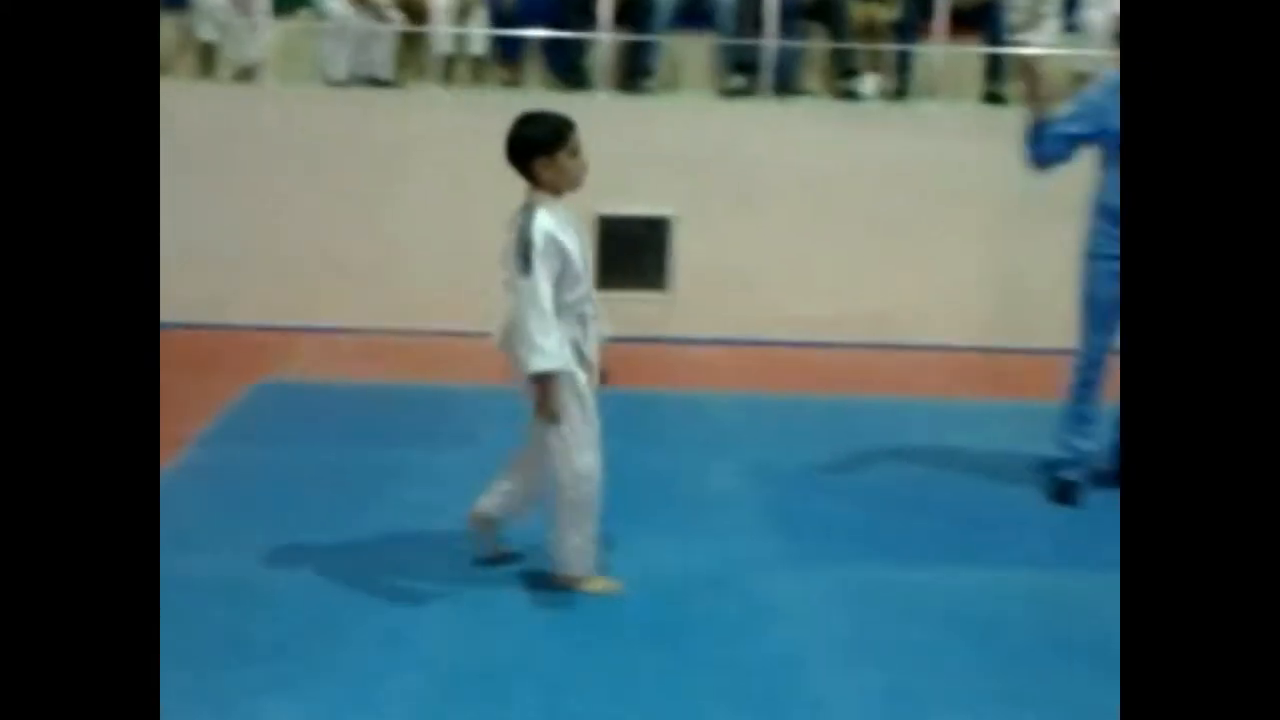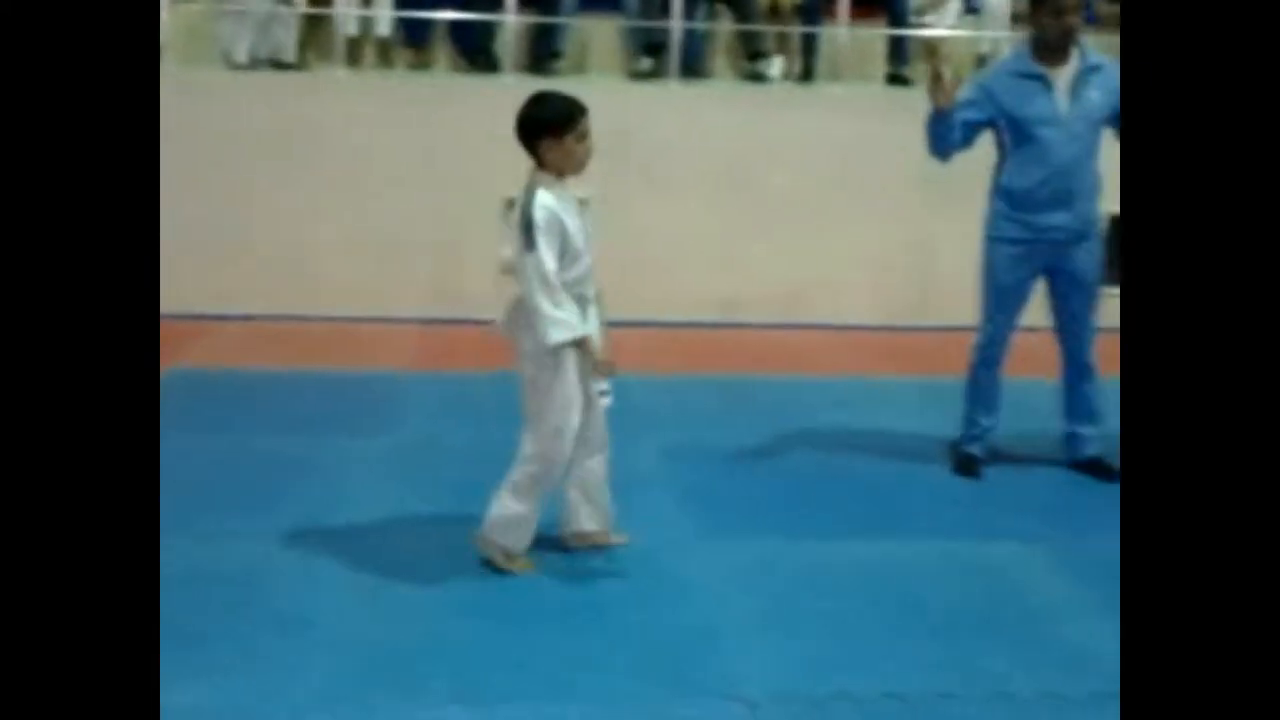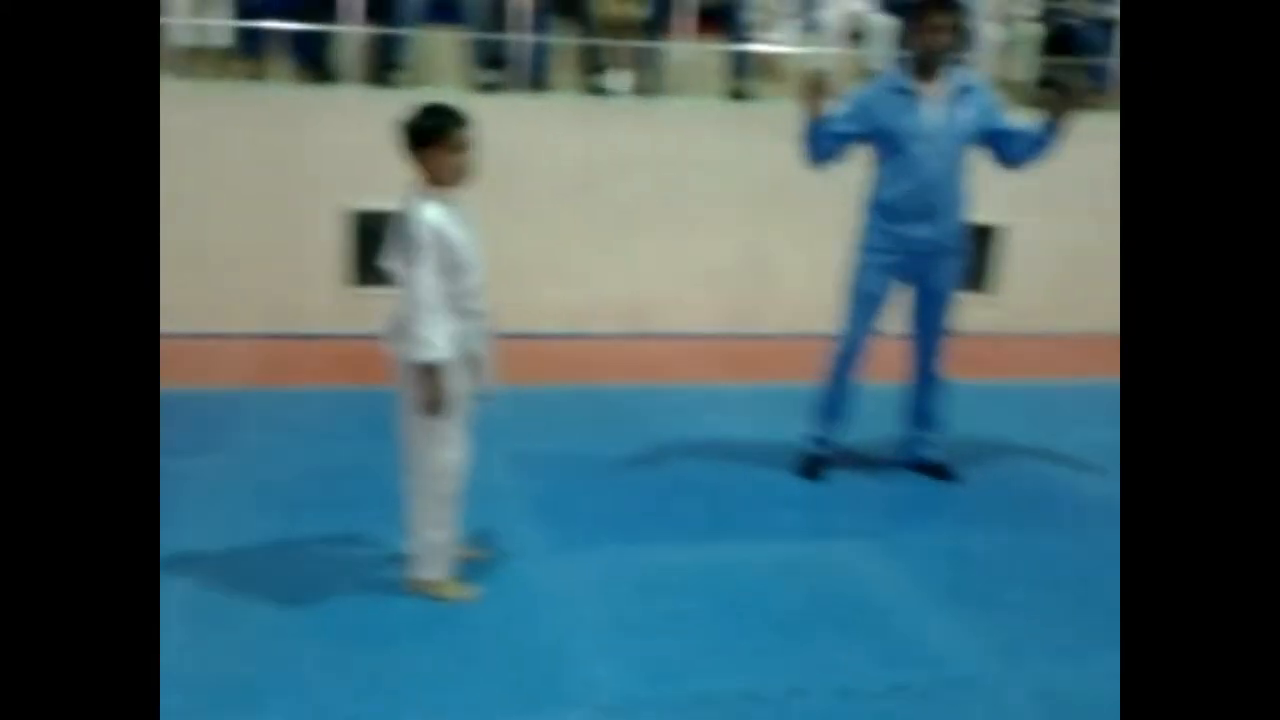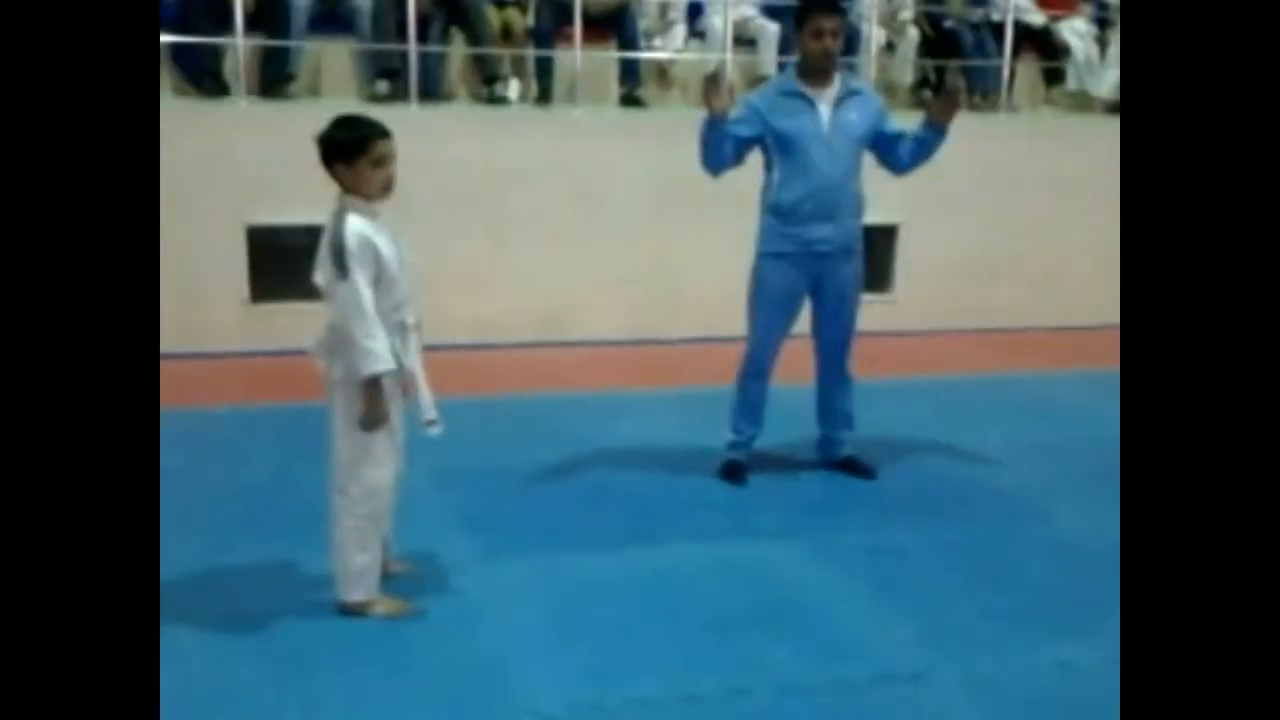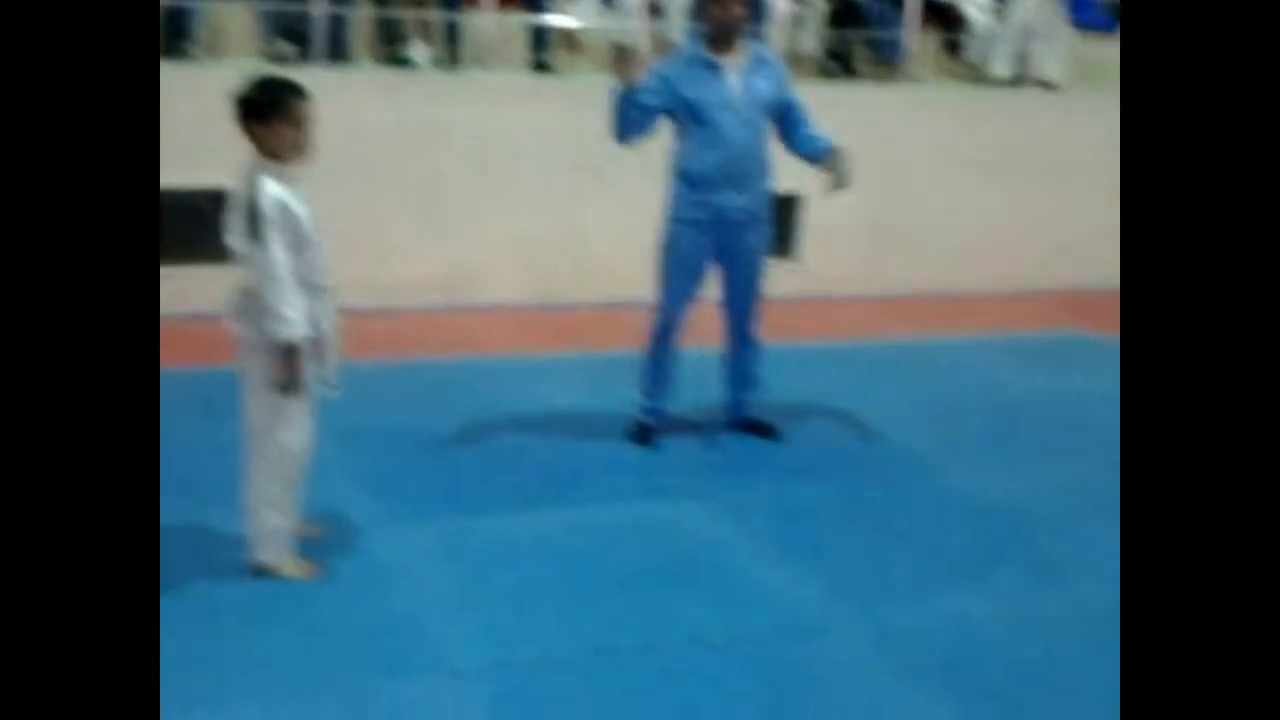
dt=0.4s
person 1, frame 1
left shoulder: (556, 216)
right shoulder: (539, 227)
right elbow: (534, 308)
left wrist: (593, 350)
right wrist: (545, 379)
left hip: (570, 351)
right hip: (555, 359)
left knee: (548, 450)
right knee: (578, 462)
left ankle: (490, 516)
right ankle: (575, 565)
person 1, frame 2
left shoulder: (560, 198)
right shoulder: (540, 206)
right elbow: (542, 286)
right wrist: (585, 345)
left hip: (572, 332)
right hip: (553, 341)
left knee: (590, 434)
right knee: (550, 440)
left ankle: (587, 524)
right ankle: (502, 535)
person 1, frame 3
left shoulder: (446, 212)
right shoulder: (423, 218)
right elbow: (421, 299)
left wrist: (472, 354)
right wrist: (431, 371)
left hip: (454, 351)
right hip: (433, 355)
left knee: (450, 454)
right knee: (438, 459)
left ankle: (441, 543)
right ankle: (431, 569)
person 1, frame 4
left shoulder: (369, 224)
right shoulder: (351, 233)
right elbow: (356, 316)
left wrist: (398, 372)
right wrist: (373, 387)
left hip: (381, 365)
right hip: (363, 371)
left knee: (382, 471)
right knee: (365, 477)
left ankle: (374, 558)
right ankle: (358, 590)
person 1, frame 5
left shoulder: (279, 187)
right shoulder: (264, 195)
right elbow: (273, 279)
left wrist: (306, 340)
right wrist: (289, 350)
left hip: (293, 329)
right hip: (276, 335)
left knee: (291, 436)
right knee: (279, 439)
left ankle: (282, 522)
right ankle: (271, 550)
person 2, frame 1
right shoulder: (1105, 95)
right elbow: (1046, 155)
right wrist: (1039, 115)
right hip: (1111, 249)
right knee: (1093, 359)
left ankle: (1116, 455)
right ankle: (1071, 465)
person 2, frame 2
left shoulder: (1107, 75)
right shoulder: (1000, 81)
left elbow: (1120, 128)
right elbow: (946, 146)
right wrist: (943, 111)
left hip: (1080, 237)
right hip: (1015, 233)
left knee: (1079, 346)
right knee: (993, 341)
left ankle: (1083, 445)
right ankle: (973, 440)
person 2, frame 3
left shoulder: (977, 97)
right shoulder: (877, 96)
left elbow: (1012, 151)
right elbow: (823, 153)
left wrist: (1051, 124)
right wrist: (818, 119)
left hip: (943, 248)
right hip: (886, 244)
left knee: (928, 353)
right knee: (852, 343)
left ankle: (922, 447)
right ankle: (821, 443)
person 2, frame 4
left shoulder: (866, 102)
right shoulder: (766, 102)
left elbow: (899, 157)
right elbow: (717, 161)
left wrist: (934, 128)
right wrist: (716, 119)
left hip: (843, 251)
right hip: (783, 251)
left knee: (835, 354)
right knee: (761, 352)
left ankle: (836, 445)
right ankle: (739, 449)
person 2, frame 5
left shoulder: (770, 67)
right shoulder: (675, 69)
left elbow: (795, 128)
right elbow: (628, 130)
left wrist: (826, 154)
right wrist: (630, 88)
left hip: (751, 217)
right hip: (695, 216)
left knee: (743, 318)
right knee: (671, 315)
left ankle: (742, 408)
right ankle: (650, 412)
